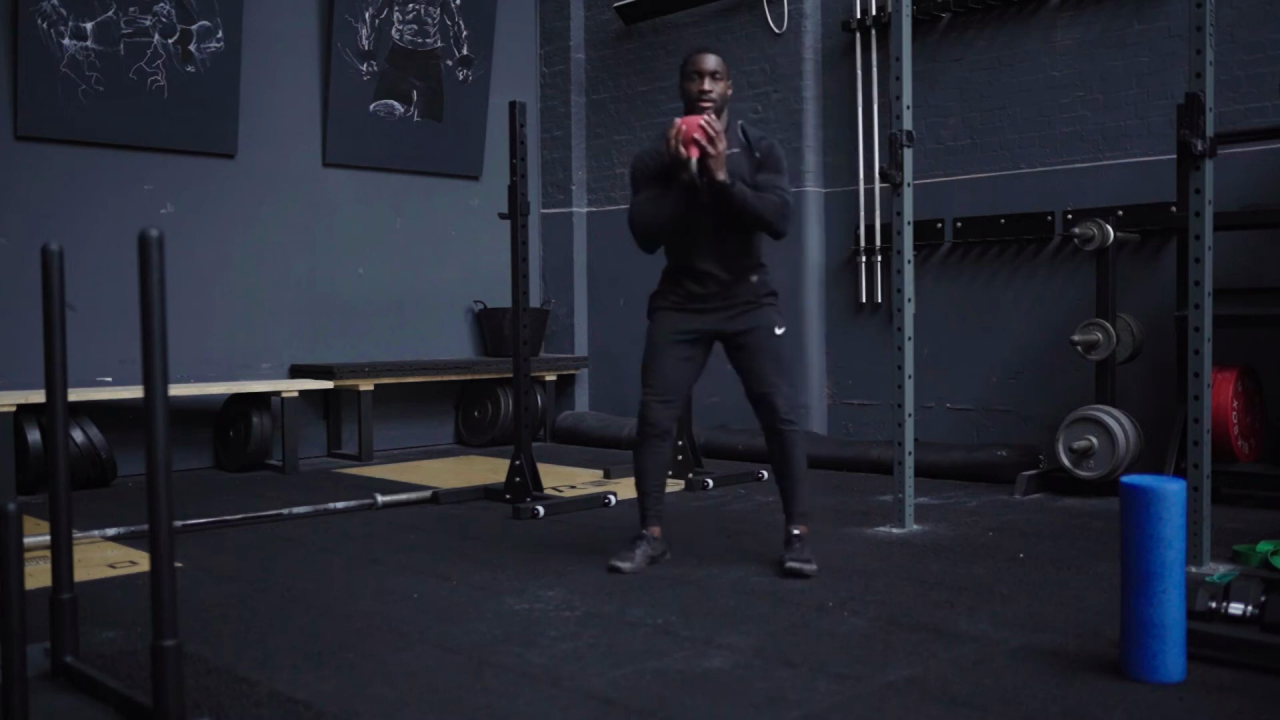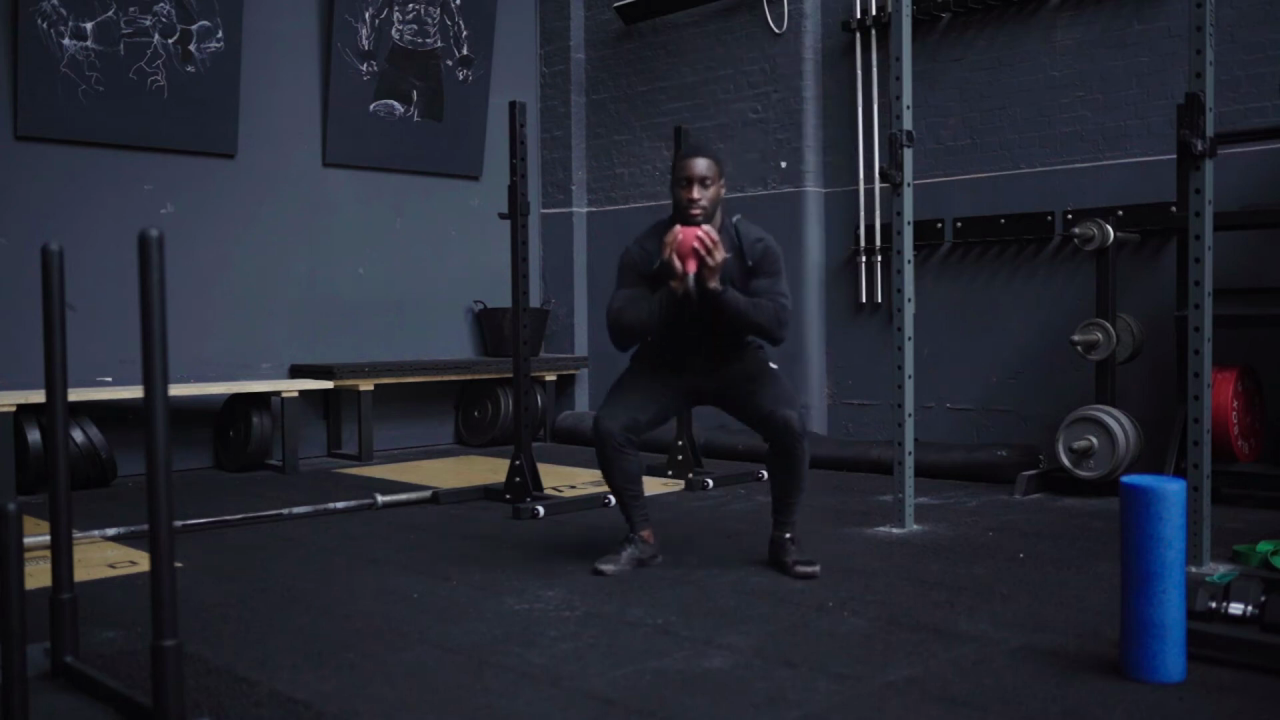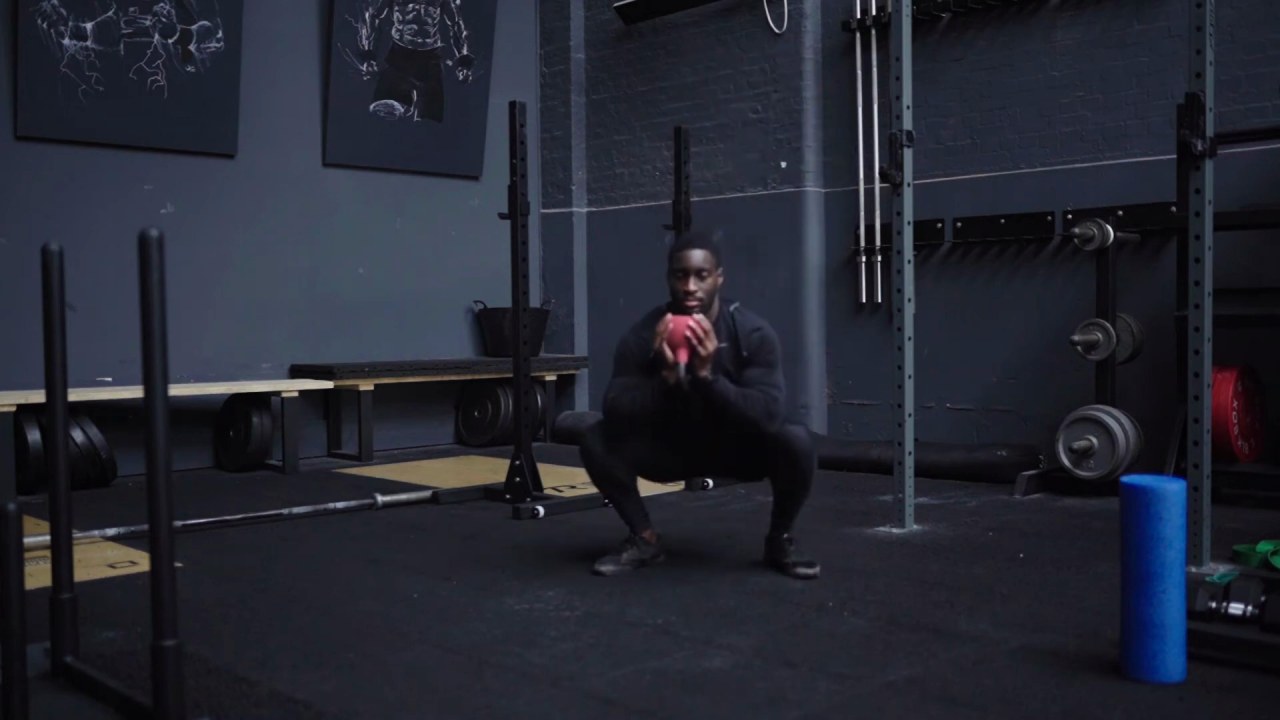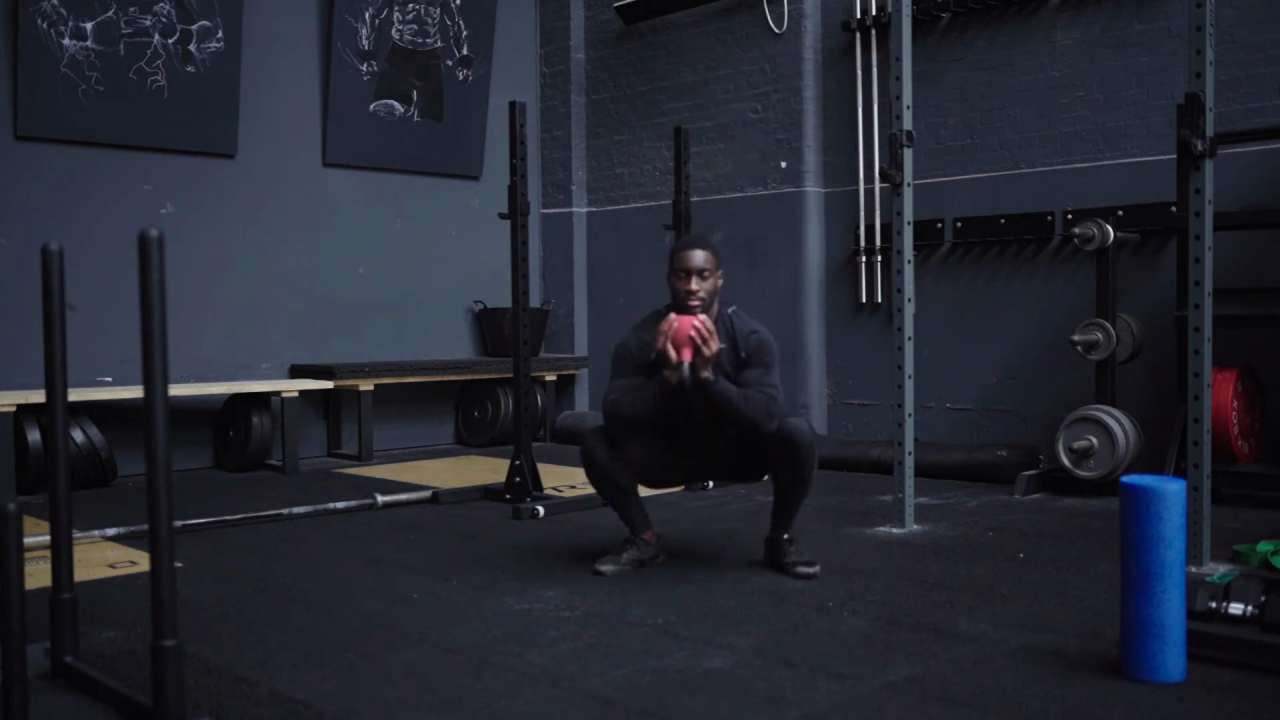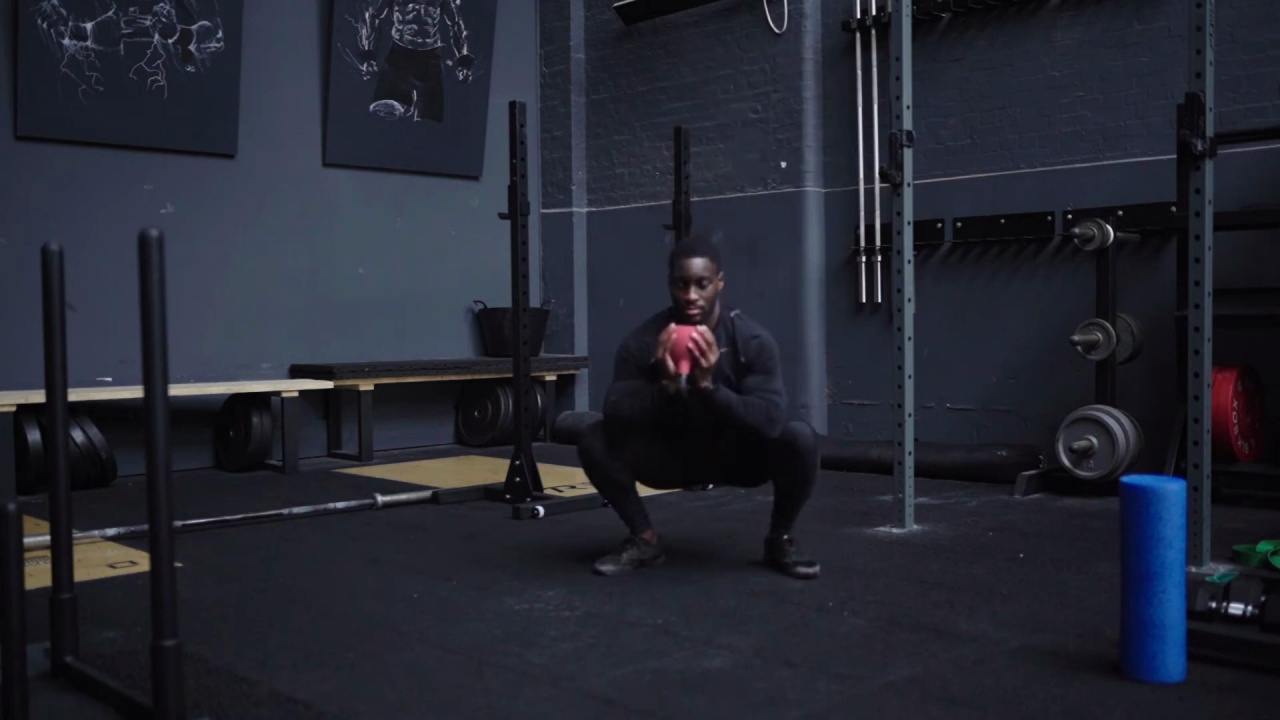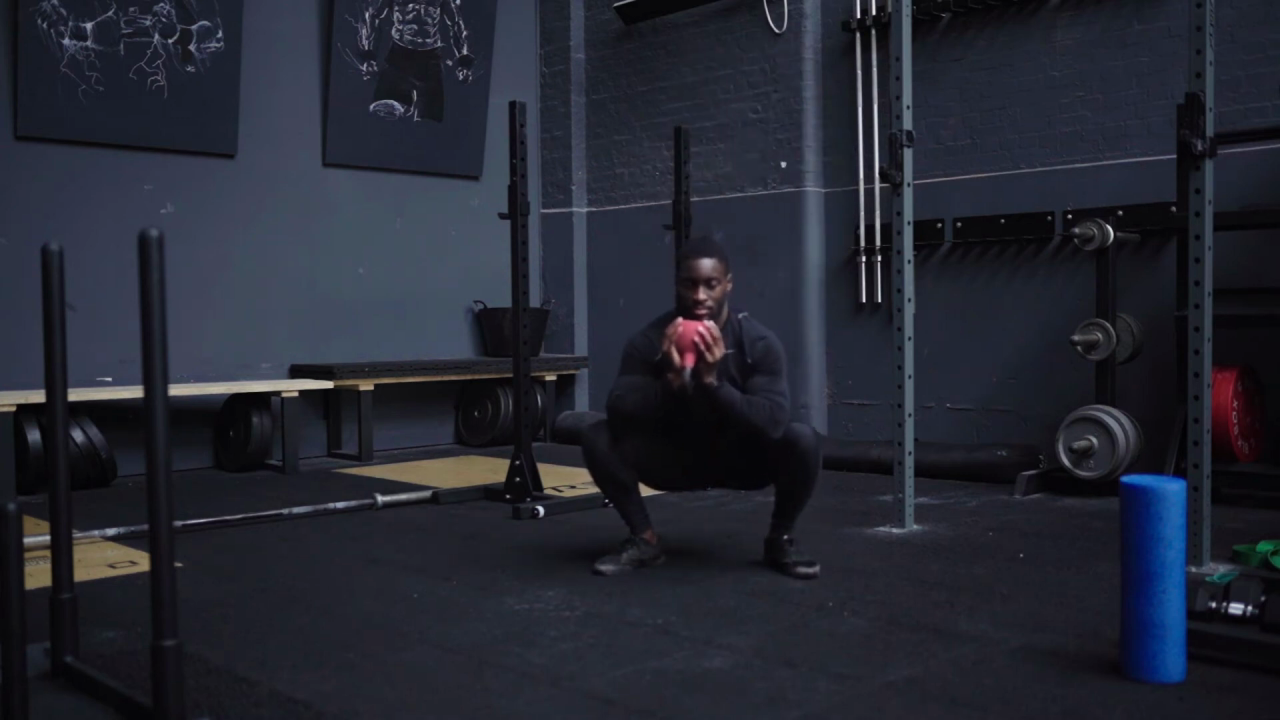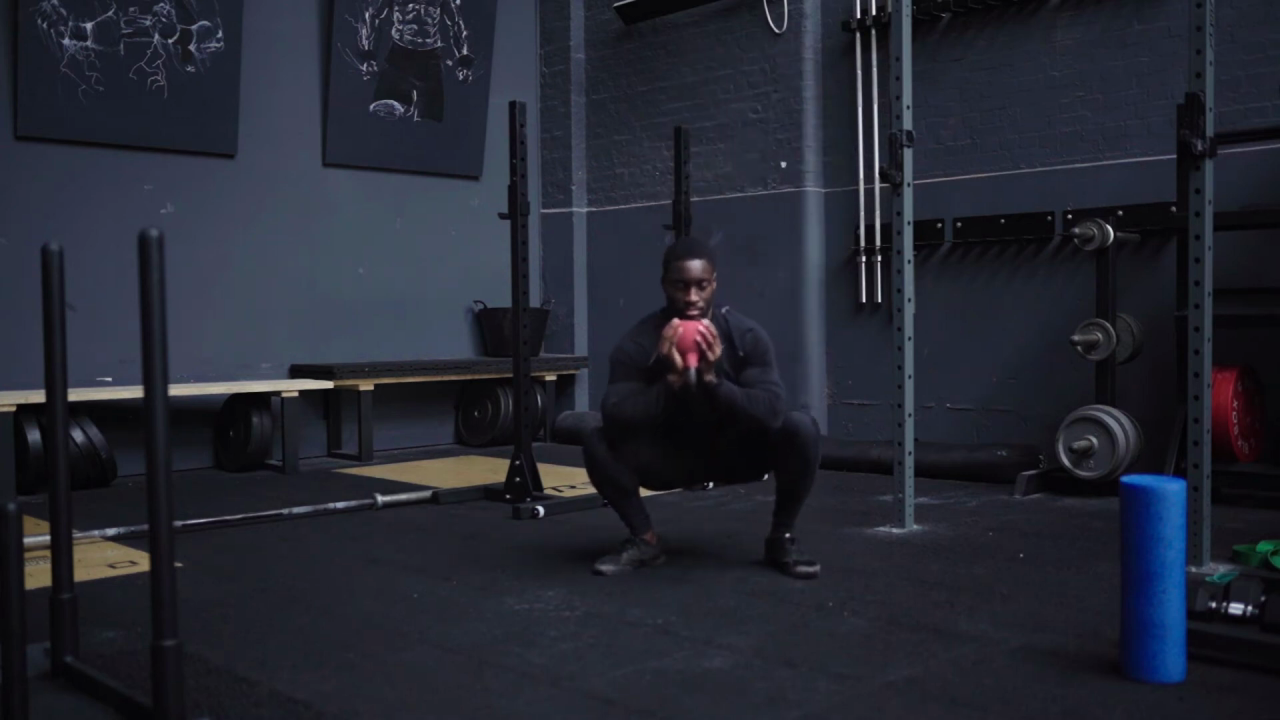
dt=0.7s
person 1, frame 1
left shoulder: (758, 148)
right shoulder: (655, 154)
left elbow: (779, 220)
right elbow: (643, 236)
left wrist: (722, 176)
right wrist: (684, 179)
left hip: (748, 300)
right hip: (680, 304)
left knee: (779, 411)
right knee: (655, 416)
left ankle: (797, 532)
right ankle: (651, 533)
person 1, frame 2
left shoulder: (755, 244)
right shoulder: (645, 249)
left elbow: (777, 326)
right elbow: (621, 332)
left wrist: (716, 287)
right wrist: (673, 289)
left hip: (736, 363)
right hip: (665, 367)
left knee: (789, 424)
right knee: (609, 427)
left ankle: (783, 539)
right ankle: (642, 538)
person 1, frame 3
left shoulder: (754, 333)
right shoulder: (641, 337)
left elbow: (769, 416)
right elbow: (616, 416)
left wrist: (708, 376)
right wrist: (665, 378)
left hip: (737, 446)
right hip: (671, 446)
left knee: (795, 441)
right knee: (598, 442)
left ankle: (780, 540)
right ankle: (644, 539)
person 1, frame 4
left shoulder: (751, 337)
right shoulder: (639, 340)
left elbow: (767, 416)
right elbow: (617, 418)
left wrist: (708, 376)
right wrist: (667, 377)
left hip: (734, 451)
right hip: (669, 453)
left knee: (797, 434)
right knee: (597, 444)
left ankle: (779, 540)
right ankle: (643, 539)
person 1, frame 5
left shoulder: (753, 340)
right shoulder: (641, 342)
left elbow: (771, 420)
right elbow: (616, 418)
left wrist: (708, 385)
right wrist: (665, 387)
left hip: (737, 455)
right hip: (672, 456)
left knee: (799, 438)
right knee: (595, 442)
left ankle: (780, 541)
right ankle: (644, 540)
person 1, frame 6
left shoulder: (759, 342)
right shoulder: (648, 341)
left elbow: (774, 422)
right elbow: (619, 414)
left wrist: (713, 381)
right wrist: (671, 380)
left hip: (740, 459)
right hip: (676, 458)
left knee: (802, 440)
right knee: (598, 438)
left ankle: (780, 541)
right ankle: (644, 540)
person 1, frame 7
left shoulder: (746, 335)
right shoulder: (637, 344)
left elbow: (772, 412)
right elbow: (615, 421)
left wrist: (712, 379)
right wrist: (671, 381)
left hip: (733, 450)
right hip: (670, 456)
left knee: (801, 429)
right knee: (599, 445)
left ankle: (781, 540)
right ankle: (644, 540)
